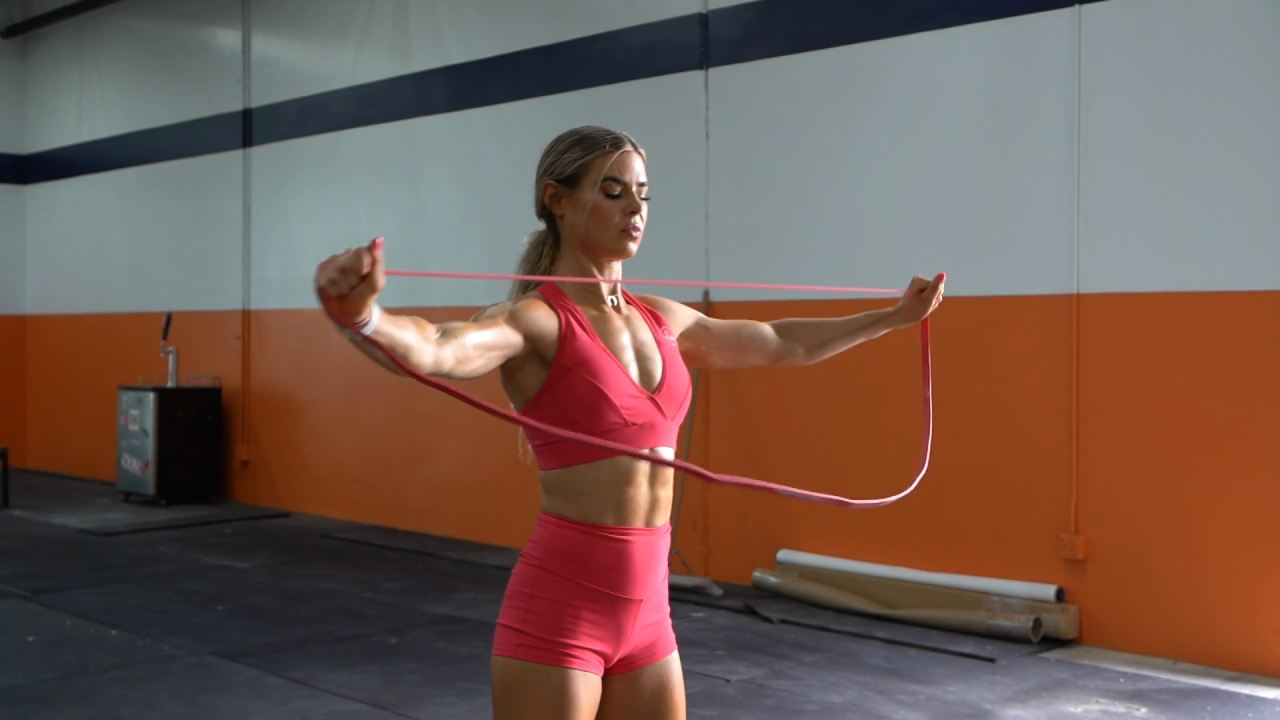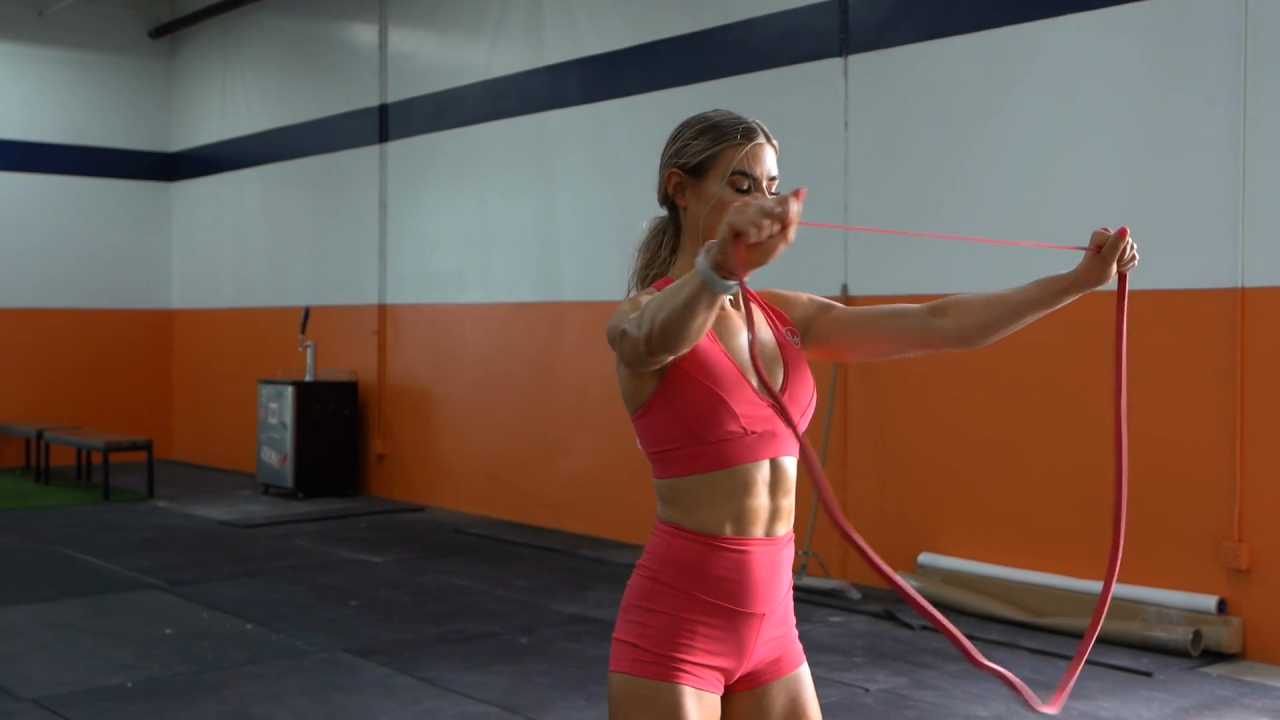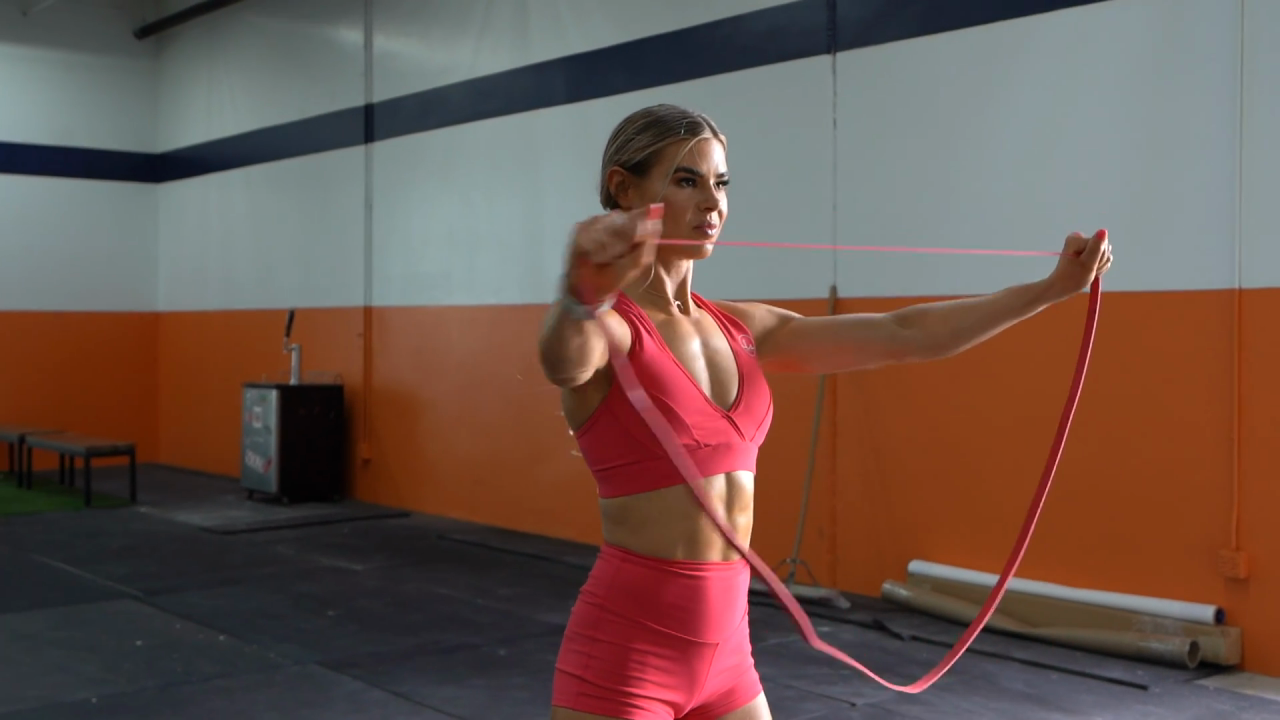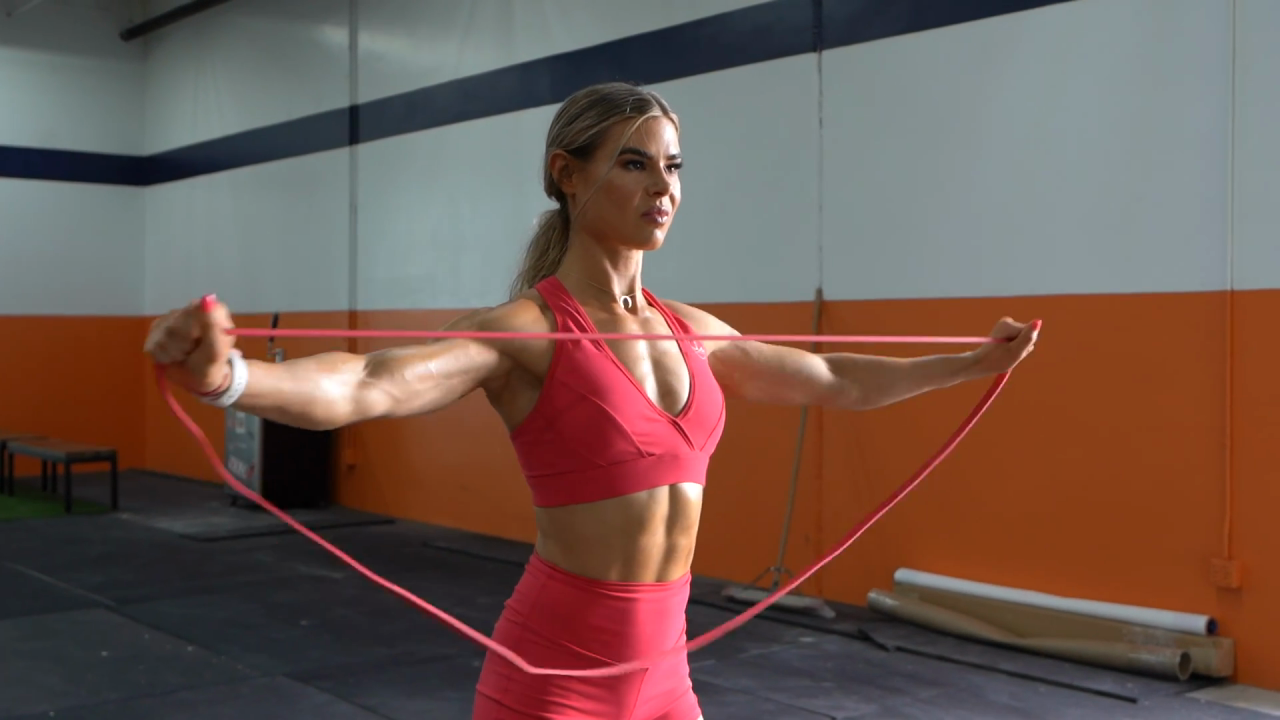
dt=1s
person 1, frame 1
left shoulder: (656, 319)
right shoulder: (532, 320)
left elbow: (782, 345)
right elbow: (431, 351)
left wrist: (895, 315)
right wrist: (359, 316)
left hip: (645, 609)
right hip: (556, 610)
person 1, frame 2
left shoulder: (786, 317)
right shoulder: (643, 319)
left elbow: (938, 326)
right elbow: (662, 337)
left wrist: (1080, 280)
right wrist: (719, 260)
left hip: (769, 626)
right hip: (673, 630)
person 1, frame 3
left shoulder: (739, 329)
right shoulder: (600, 328)
left elbow: (903, 336)
right elbow: (568, 356)
left wrist: (1053, 286)
right wrist: (586, 289)
left hip: (721, 655)
right hip: (620, 659)
person 1, frame 4
left shoulder: (687, 331)
right shoulder: (520, 330)
left elbow: (835, 380)
right elbow: (366, 387)
left wrist: (976, 361)
right wrist: (226, 374)
